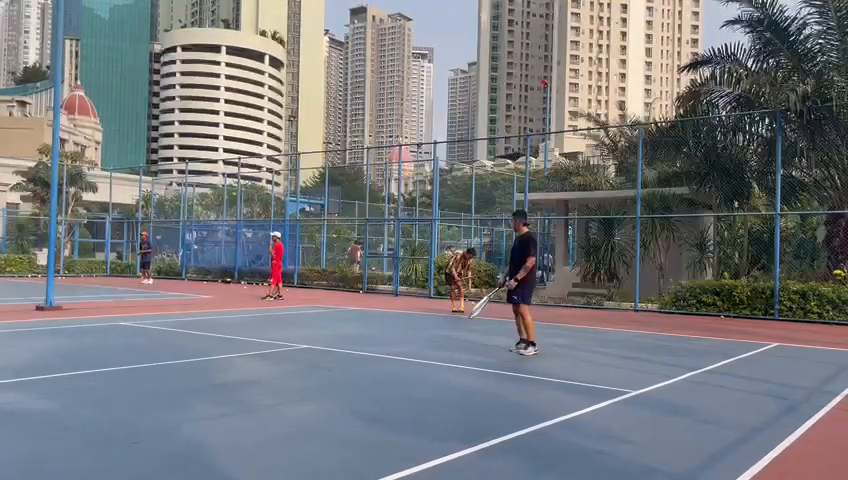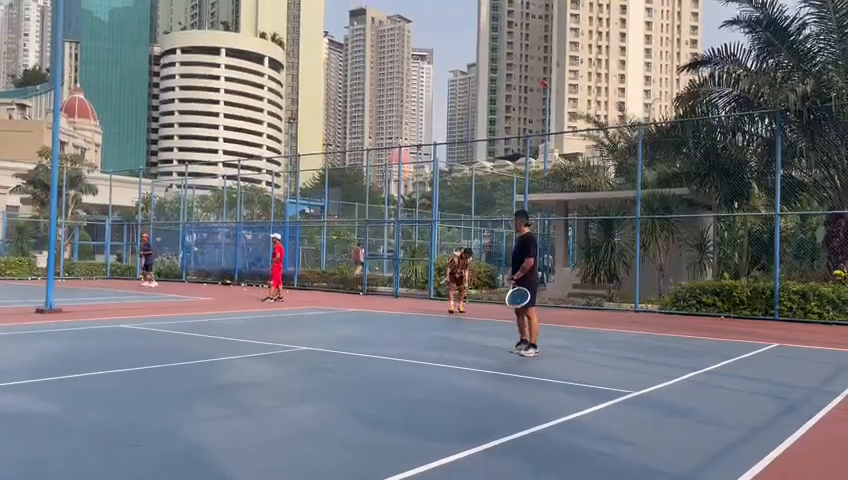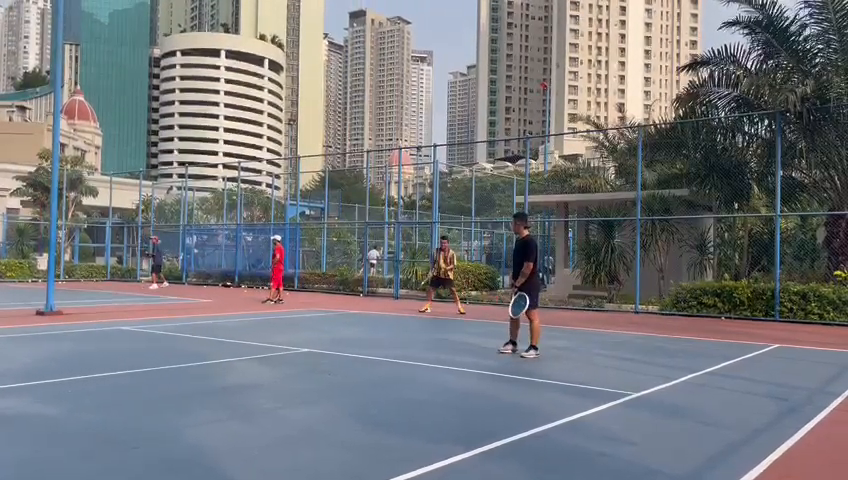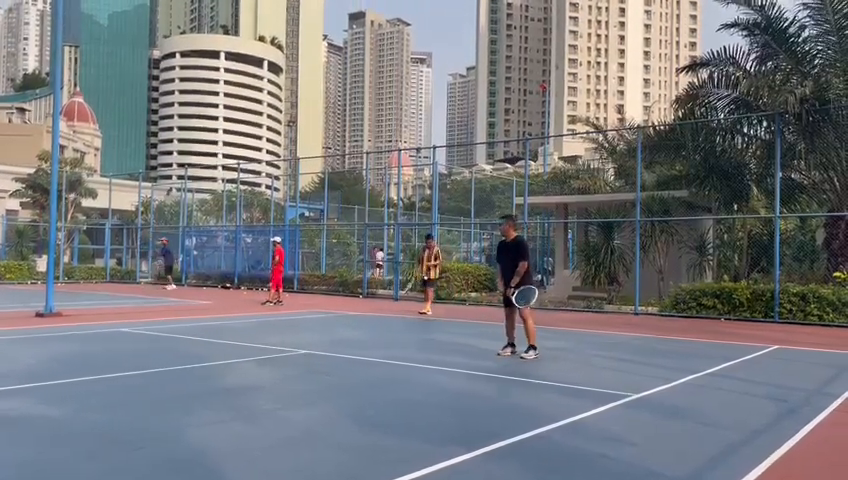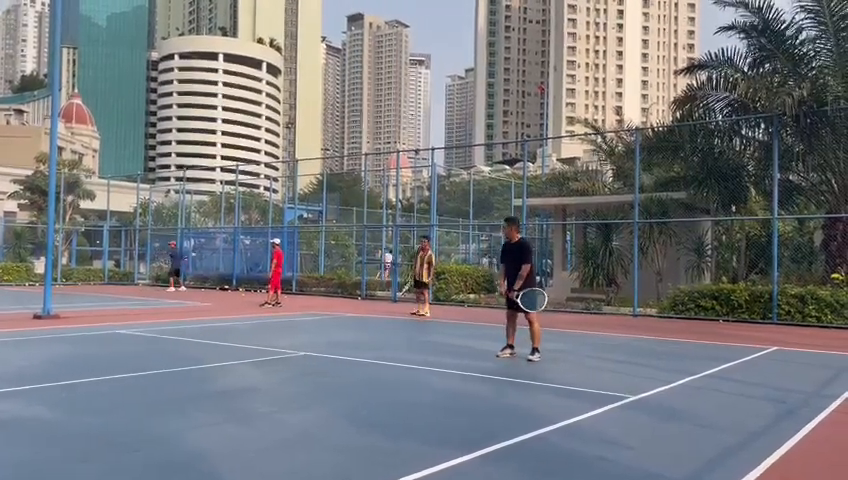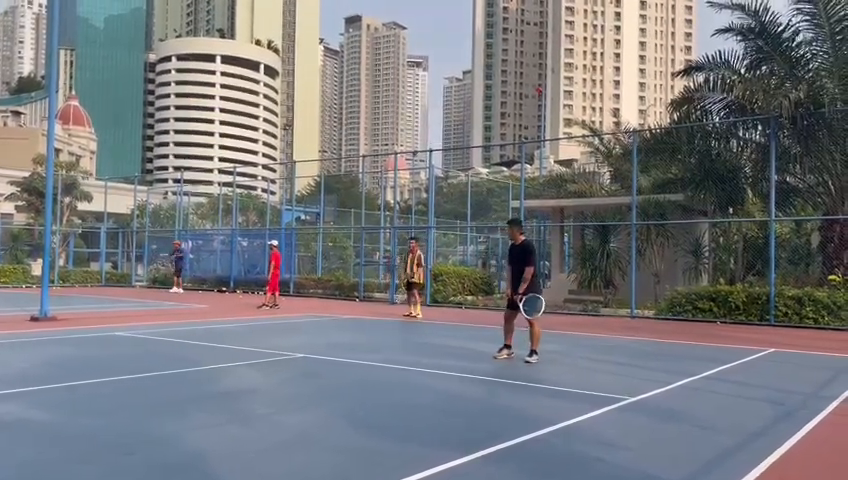
dt=0.5s
person 1, frame 1
left shoulder: (529, 238)
right shoulder: (518, 238)
left elbow: (531, 262)
left wrist: (516, 279)
right wrist: (508, 277)
left hip: (524, 282)
right hip: (515, 281)
left knee: (523, 312)
right knee: (517, 312)
left ankle: (532, 345)
right ankle: (523, 341)
person 1, frame 2
left shoulder: (529, 239)
right shoulder: (519, 238)
left elbow: (529, 262)
left wrist: (514, 277)
right wrist: (513, 277)
left hip: (528, 283)
right hip: (519, 282)
left knee: (530, 313)
right knee: (519, 312)
left ankle: (533, 346)
right ankle: (524, 341)
person 1, frame 3
left shoulder: (529, 242)
right shoulder: (519, 241)
left elbow: (528, 267)
left wrist: (517, 284)
right wrist: (513, 281)
left hip: (529, 285)
right hip: (518, 285)
left knee: (532, 316)
left ankle: (534, 348)
right ankle: (512, 343)
person 1, frame 4
left shoulder: (520, 243)
right shoulder: (501, 245)
left elbow: (523, 266)
right elbow: (500, 266)
left wrist: (513, 285)
right wrist: (501, 283)
left hip: (522, 286)
right hip: (508, 286)
left knee: (525, 315)
right knee: (509, 315)
left ankle: (533, 348)
right ankle: (511, 345)
person 1, frame 5
left shoulder: (524, 245)
right shoulder: (506, 246)
left elbow: (526, 269)
right elbow: (503, 266)
left wrist: (516, 288)
right wrist: (502, 285)
left hip: (526, 288)
right hip: (511, 289)
left knee: (531, 318)
right knee: (510, 317)
left ankle: (536, 350)
right ankle: (510, 347)
person 1, frame 6
left shoulder: (528, 247)
right shoulder: (512, 247)
left elbow: (529, 272)
left wrist: (520, 292)
right wrist: (509, 287)
left hip: (529, 290)
right hip: (515, 290)
left knee: (532, 320)
right knee: (508, 317)
left ankle: (534, 352)
right ankle: (507, 348)
